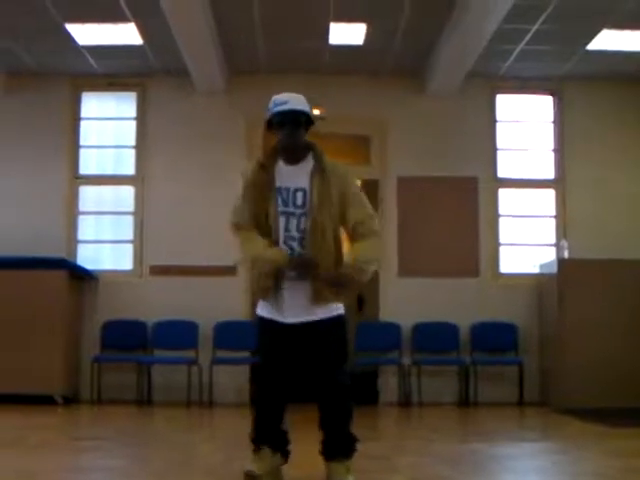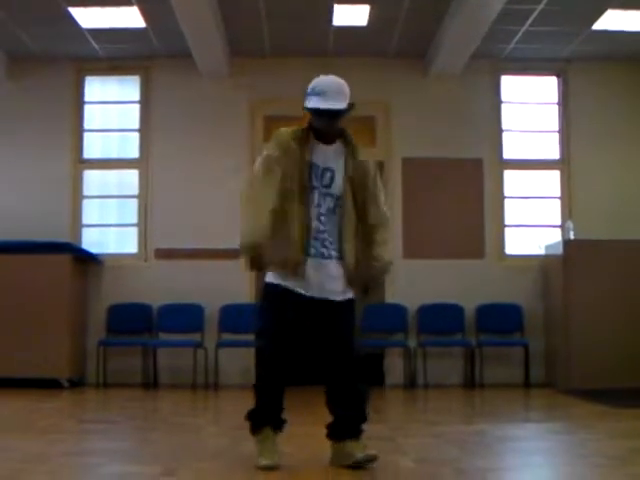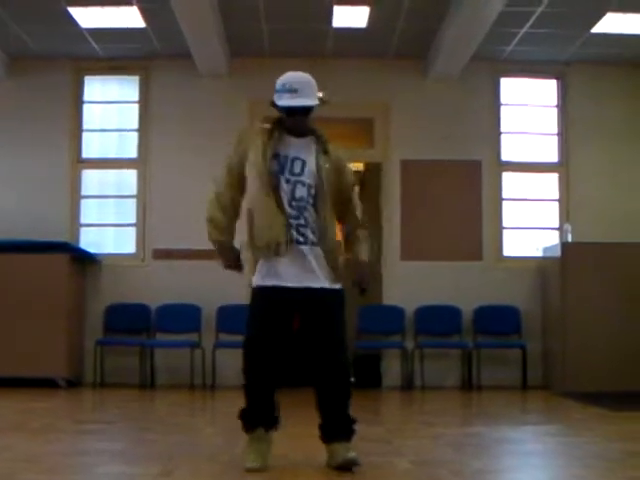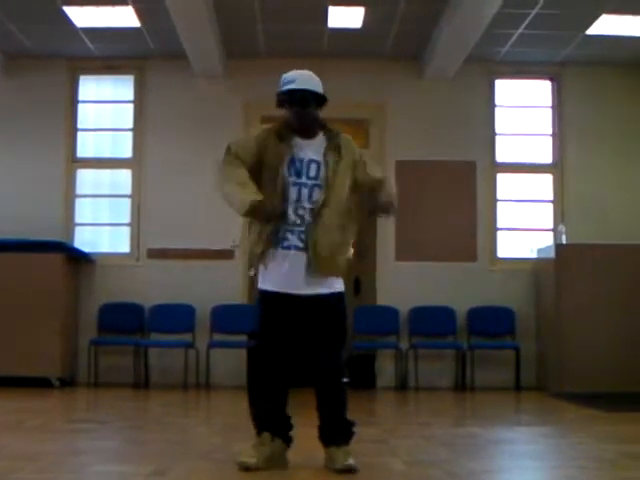
dt=1s
person 1, frame 1
left shoulder: (334, 176)
right shoulder: (258, 177)
left elbow: (367, 228)
right elbow: (244, 231)
left wrist: (356, 272)
right wrist: (278, 258)
left hip: (324, 305)
right hip: (275, 306)
left knee: (334, 388)
right knee: (268, 388)
person 1, frame 2
left shoulder: (358, 162)
right shoulder: (285, 146)
left elbow: (374, 218)
right elbow: (259, 192)
left wrist: (376, 263)
right wrist: (256, 241)
left hip: (338, 284)
right hip: (286, 280)
left knee: (345, 364)
right knee: (272, 360)
left ankle: (347, 441)
right ankle: (267, 436)
person 1, frame 3
left shoulder: (329, 160)
right shoulder: (254, 142)
left elbow: (350, 213)
right elbow: (227, 194)
left wrist: (359, 256)
right wrist: (222, 240)
left hip: (323, 276)
right hip: (272, 273)
left knee: (331, 361)
right knee: (259, 359)
left ankle: (337, 440)
right ankle: (259, 435)
person 1, frame 4
left shoulder: (344, 149)
right shoulder: (266, 140)
left elbow: (378, 185)
right elbow: (231, 167)
left wrist: (379, 199)
right wrist: (254, 202)
left hip: (323, 280)
right hip: (274, 277)
left knee: (328, 367)
right knee: (265, 365)
left ankle: (336, 443)
right ankle: (269, 440)
